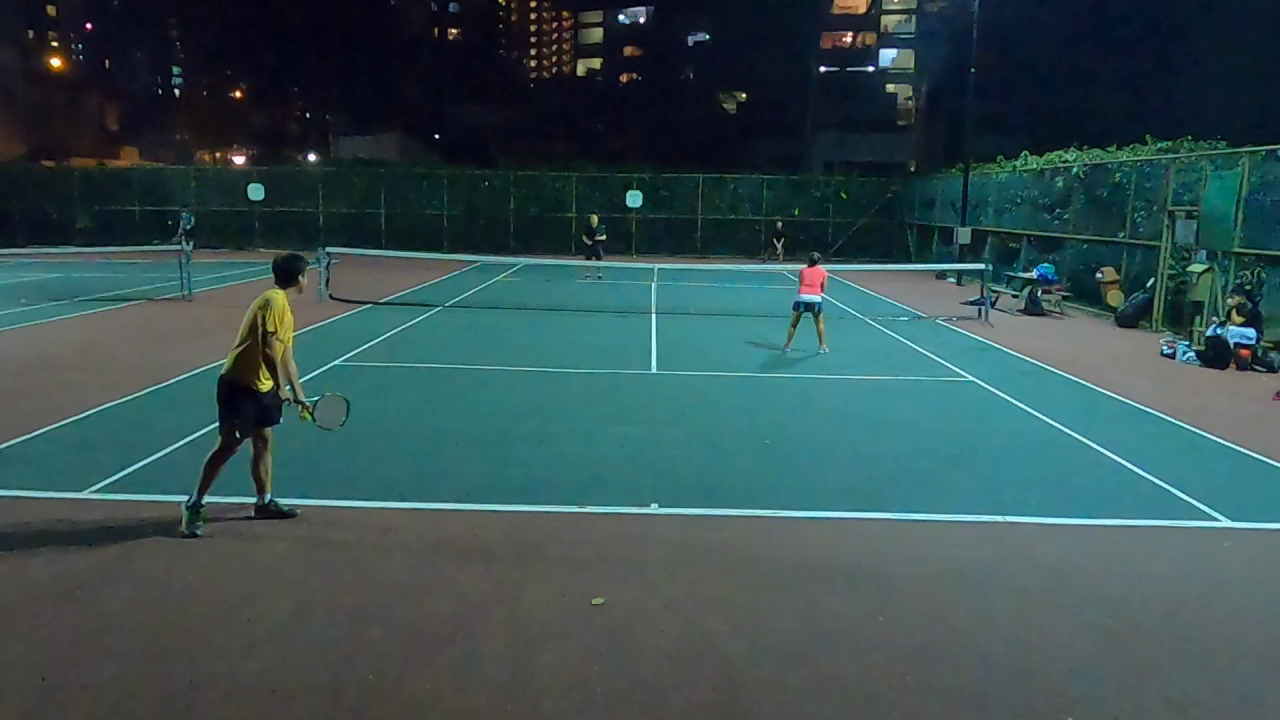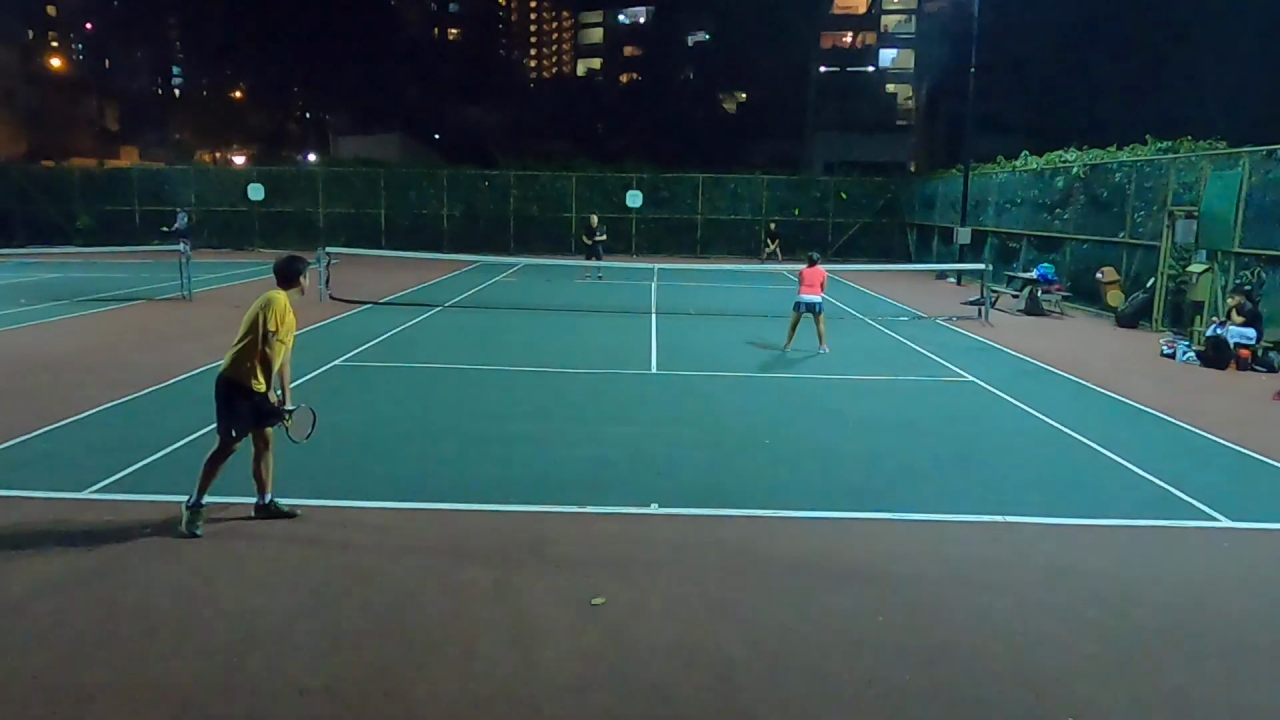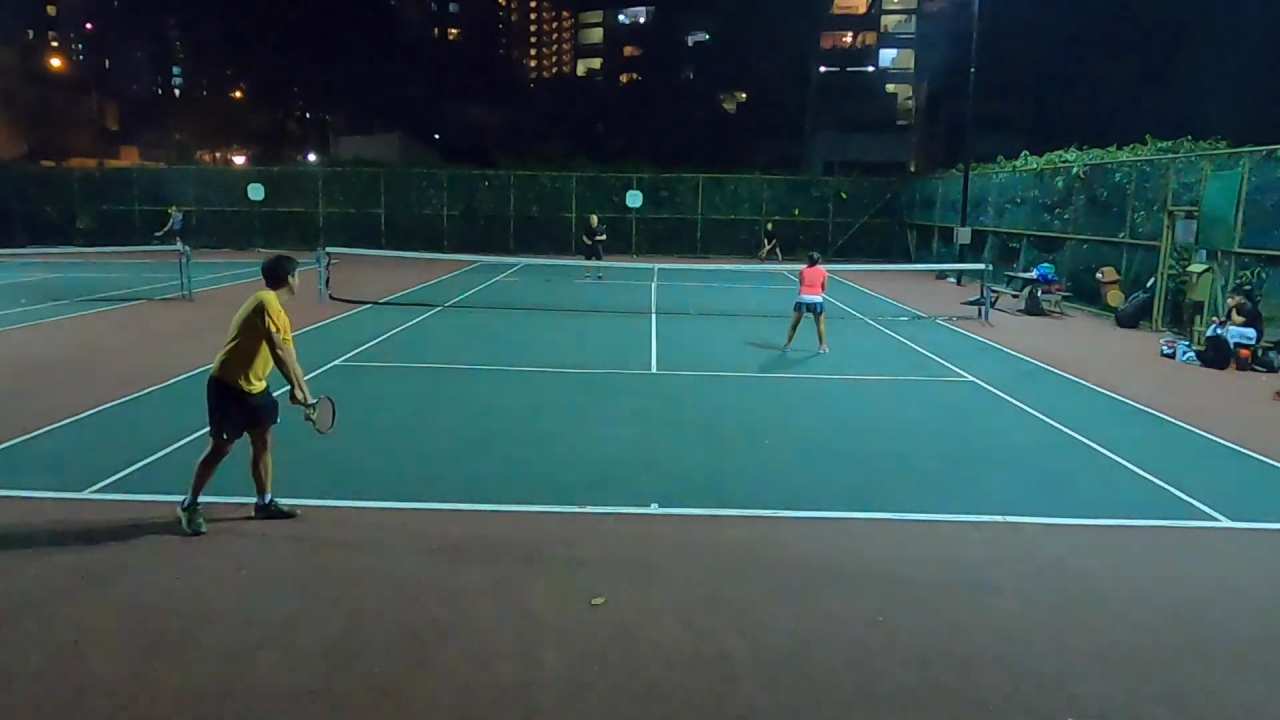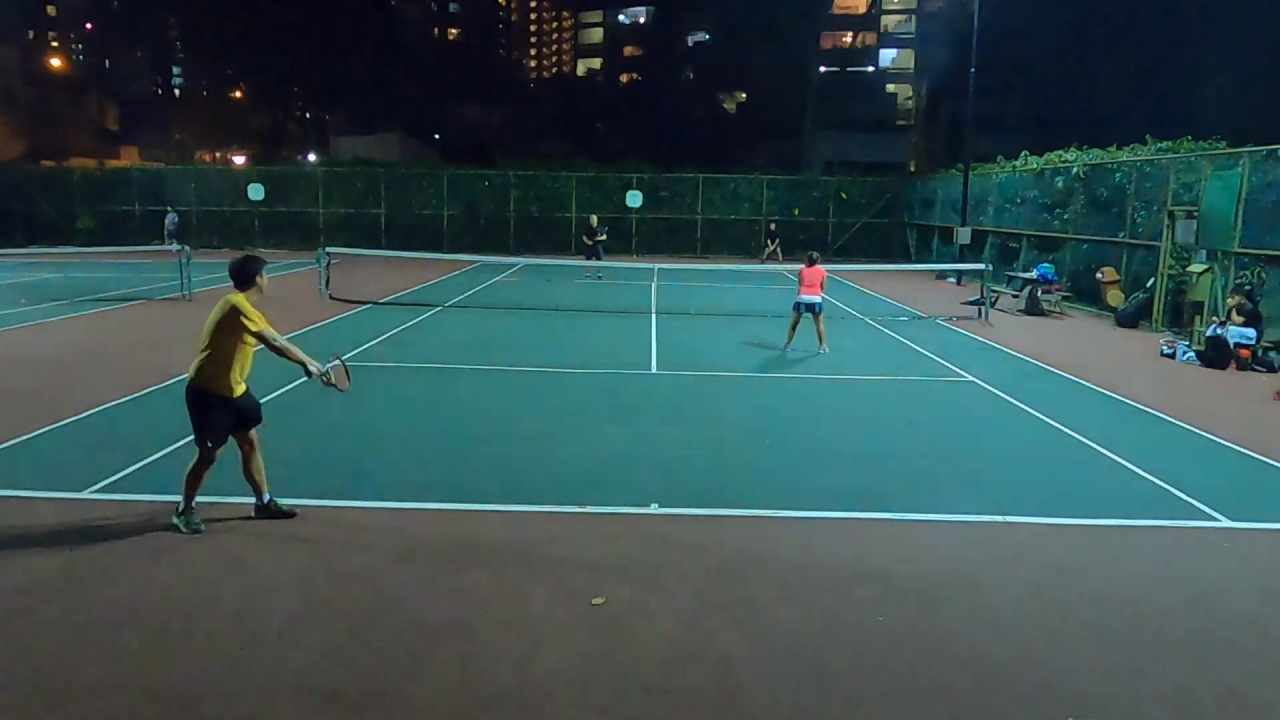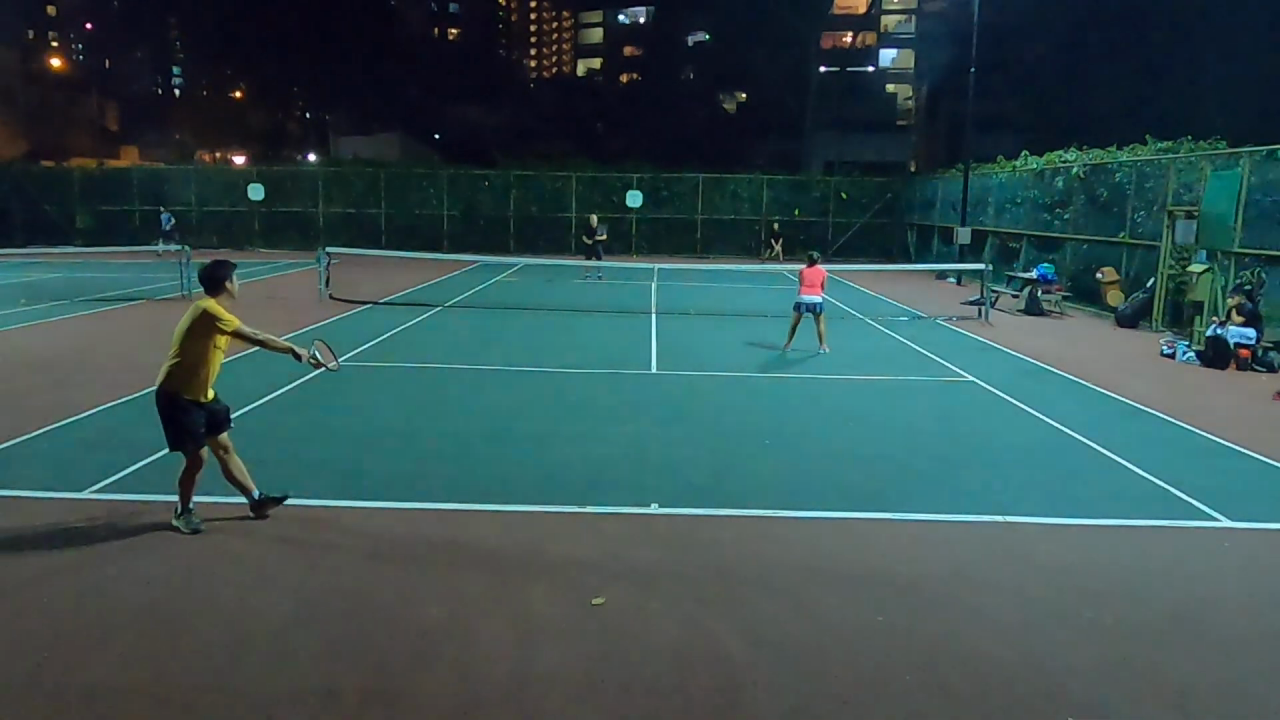
dt=0.3s
person 1, frame 1
left shoulder: (285, 309)
right shoulder: (274, 301)
left elbow: (286, 355)
right elbow: (268, 348)
left wrist: (298, 392)
right wrist: (279, 386)
left hip: (261, 386)
right hip: (239, 384)
left knee: (263, 442)
right knee: (229, 446)
left ankle: (264, 502)
right ankle: (194, 505)
person 1, frame 2
left shoulder: (288, 312)
right shoulder: (275, 301)
left elbow: (283, 357)
right elbow: (267, 349)
left wrist: (286, 398)
right wrist: (270, 388)
left hip: (259, 386)
right hip: (237, 384)
left knee: (264, 442)
right knee: (227, 446)
left ankle: (265, 502)
right ankle: (194, 505)
person 1, frame 3
left shoulder: (277, 312)
right shoulder: (265, 302)
left elbow: (287, 353)
right elbow: (278, 352)
left wrist: (302, 388)
right wrist: (297, 387)
left hip: (254, 387)
right hip: (228, 386)
left knee: (262, 442)
right knee: (220, 448)
left ankle: (264, 503)
right ankle: (190, 505)
person 1, frame 4
left shoulder: (244, 307)
right shoulder: (236, 306)
left elbow: (276, 342)
right elbow: (273, 343)
left wrist: (308, 362)
right wrist: (307, 363)
left hip: (234, 390)
right hip: (206, 392)
left knee: (250, 445)
right knee: (208, 454)
left ankle: (264, 503)
right ankle: (184, 510)
person 1, frame 5
left shoulder: (218, 314)
right shoulder: (207, 311)
left elbow: (254, 339)
right elbow: (255, 338)
left wrist: (289, 349)
right wrist: (293, 347)
left hip: (202, 395)
right hip: (177, 397)
left knee: (224, 449)
right knee: (197, 457)
left ankle: (257, 501)
right ankle: (183, 513)
